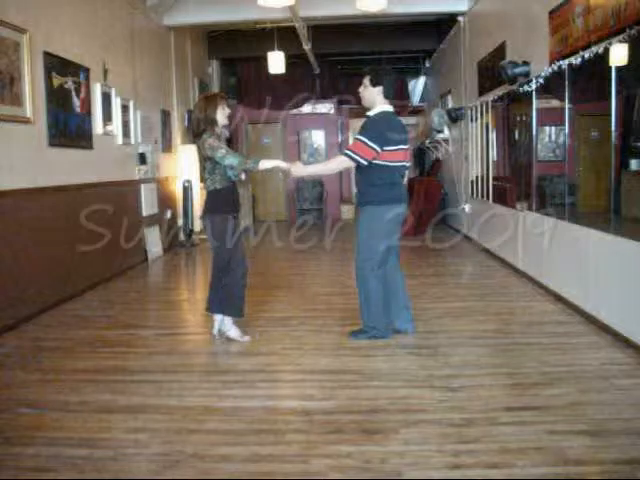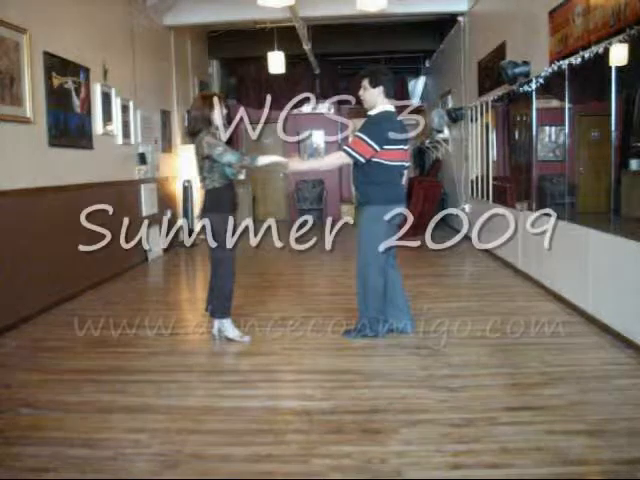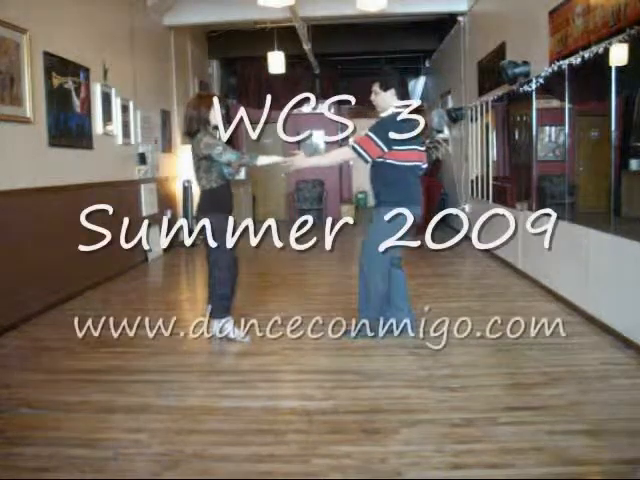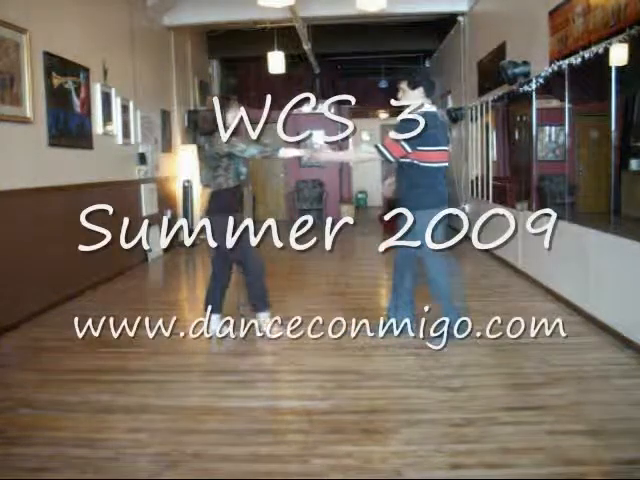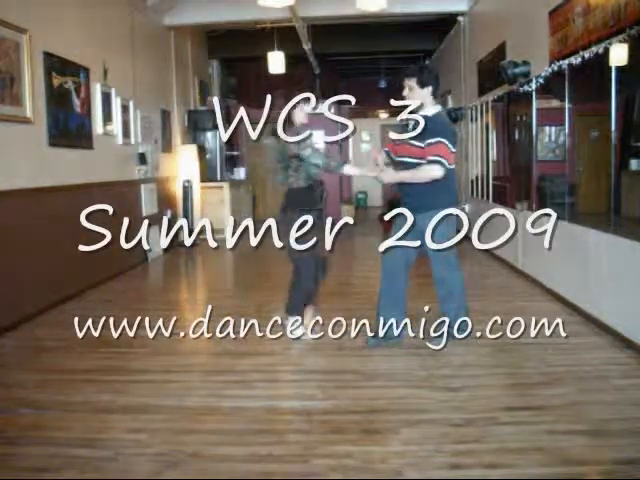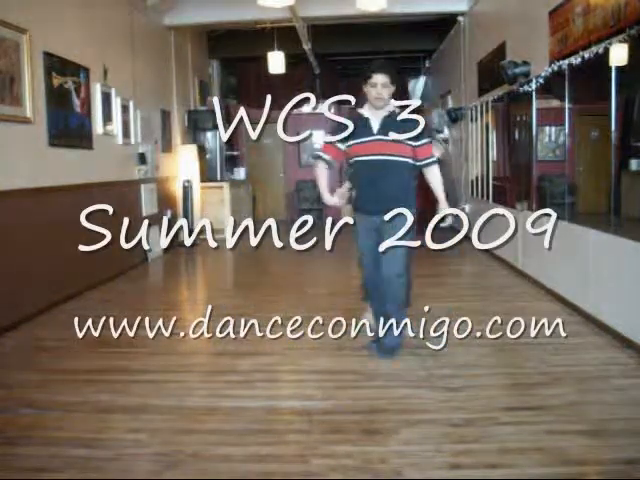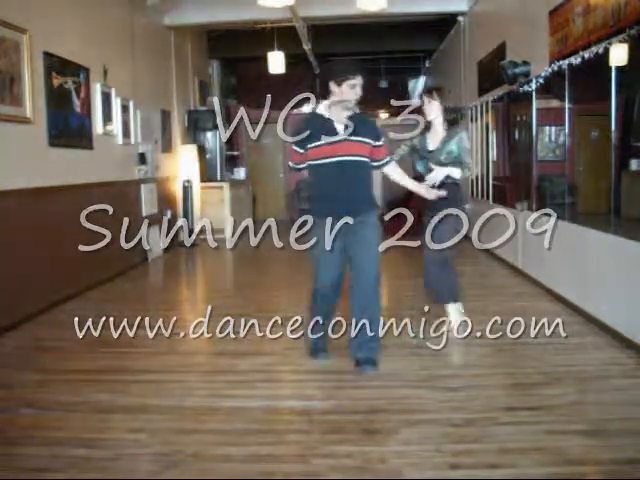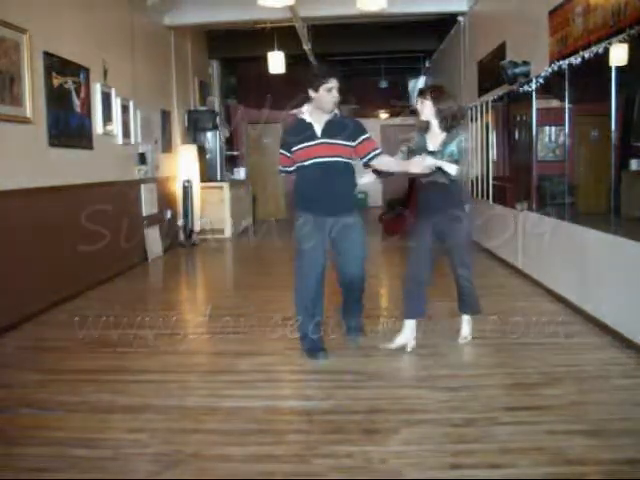
dt=0.5s
person 1, frame 1
left shoulder: (376, 124)
right shoulder: (397, 124)
left elbow: (347, 160)
left wrist: (304, 170)
left hip: (378, 206)
right hip: (395, 203)
left knee: (368, 265)
right knee: (388, 262)
left ankle: (376, 325)
right ankle: (400, 320)
person 1, frame 2
left shoulder: (377, 123)
right shoulder: (397, 124)
left elbow: (344, 157)
left wrist: (302, 165)
left hip: (377, 205)
right hip: (391, 203)
left knee: (370, 264)
right knee: (386, 262)
left ankle: (370, 324)
right ankle: (399, 320)
person 1, frame 3
left shoulder: (389, 125)
right shoulder: (413, 124)
left elbow: (349, 153)
left wrist: (307, 162)
left hip: (394, 206)
right hip: (409, 203)
left knee: (372, 260)
right knee: (391, 261)
left ankle: (370, 322)
right ankle: (400, 318)
person 1, frame 4
left shoulder: (415, 124)
right shoulder: (437, 120)
left elbow: (375, 153)
right wrist: (399, 179)
left hip: (424, 207)
right hip: (418, 205)
left knee: (434, 263)
right knee: (404, 260)
left ankle: (454, 321)
right ankle: (400, 318)
person 1, frame 5
left shoulder: (439, 125)
right shoulder: (410, 124)
left elbow: (435, 170)
right elbow: (393, 156)
left wrist: (396, 177)
right wrist: (380, 165)
left hip: (435, 211)
right hip: (409, 211)
left knee: (444, 269)
right knee: (393, 264)
left ankle: (456, 326)
right ankle: (391, 326)
person 1, frame 6
left shoulder: (410, 124)
right shoulder: (350, 126)
left elbow: (430, 164)
right elbow: (323, 160)
left wrist: (442, 201)
right wrist: (327, 194)
left hip: (399, 213)
right hip: (365, 214)
left knee: (392, 273)
right knee: (372, 276)
left ankle: (394, 330)
right ankle: (385, 330)
person 1, frame 7
left shoulder: (367, 127)
right shoulder: (308, 126)
left elbow: (386, 164)
right elbow: (298, 167)
left wrist: (418, 187)
right wrist: (328, 182)
left hip: (364, 217)
right hip: (325, 218)
left knee: (367, 281)
right knee: (325, 282)
left ankle: (365, 350)
right ankle: (317, 337)
person 1, frame 8
left shoulder: (351, 127)
right shoulder: (293, 130)
left elbow: (376, 158)
right elbow: (287, 171)
left wrist: (408, 165)
right wrist: (314, 183)
left hip: (346, 213)
right hip: (310, 215)
left knee: (354, 271)
right knee: (310, 276)
left ankle: (352, 319)
right ankle: (311, 337)
person 2, frame 1
left shoulder: (215, 138)
right shoulder: (210, 140)
left elbow: (232, 169)
right elbow: (240, 163)
right wrist: (277, 163)
left hip: (224, 211)
right hip: (219, 213)
left knee: (224, 266)
right knee: (236, 265)
left ankle: (219, 322)
right ankle: (227, 323)
person 2, frame 2
left shoulder: (212, 138)
right shoulder: (207, 139)
left elbow: (232, 164)
right elbow: (238, 159)
right wrist: (275, 158)
left hip: (222, 210)
right hip: (217, 211)
left knee: (222, 265)
right knee: (224, 266)
left ankle: (219, 322)
right ankle: (224, 323)
person 2, frame 3
left shoulder: (207, 139)
right shoulder: (204, 140)
left elbow: (230, 163)
right elbow: (237, 157)
right wrist: (276, 159)
left hip: (219, 210)
right hip: (213, 211)
left knee: (228, 264)
right knee: (221, 266)
left ankle: (220, 320)
right ankle: (222, 323)
person 2, frame 4
left shoulder: (210, 141)
right shoulder: (224, 141)
right elbow: (260, 150)
right wrist: (302, 152)
left hip: (222, 210)
right hip: (227, 212)
left knee: (222, 266)
right knee: (252, 263)
left ankle: (215, 321)
right ankle: (263, 317)
person 2, frame 5
left shoulder: (301, 137)
right shoulder: (292, 138)
right elbow: (324, 162)
right wrist: (364, 171)
left hip: (311, 208)
right hip: (298, 210)
left knee: (317, 263)
right knee: (306, 266)
left ankle: (305, 310)
right ankle: (294, 320)
person 2, frame 6
left shoulder: (399, 136)
right shoulder: (360, 140)
left elbow: (414, 165)
right elbow: (350, 173)
left wrist: (432, 156)
left hip: (398, 205)
right hip: (371, 209)
left knee: (399, 261)
right knee: (372, 261)
left ankle: (398, 312)
right ankle: (373, 307)
person 2, frame 7
left shoulder: (458, 135)
right shoulder: (419, 138)
left elbow: (468, 170)
right elbow: (394, 158)
left wrist: (445, 171)
left hip: (451, 207)
right hip: (430, 207)
left knee: (433, 261)
right knee: (440, 262)
left ankle: (453, 309)
right ankle: (453, 309)
person 2, frame 8
left shoulder: (458, 135)
right shoulder: (418, 139)
left elbow: (463, 170)
left wrist: (437, 162)
left hip: (454, 214)
right hip: (425, 214)
left knee: (461, 270)
right knee: (415, 273)
left ankle: (466, 321)
right ankle: (409, 332)
